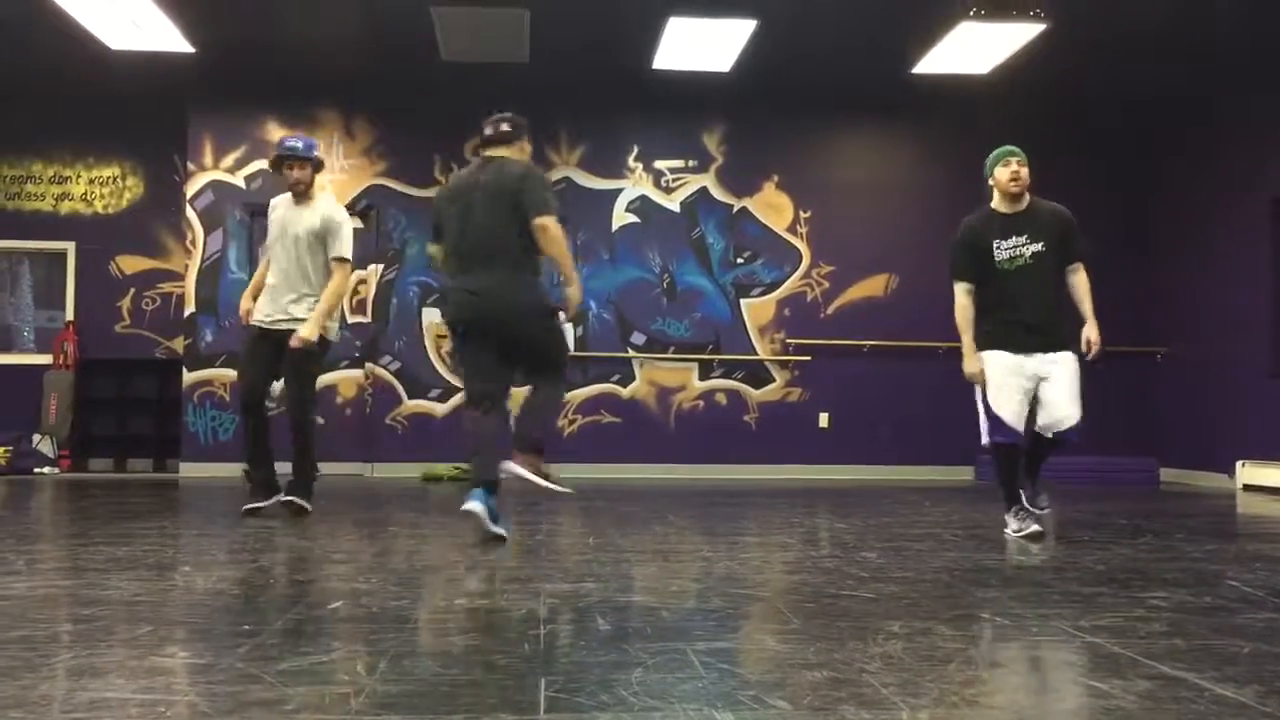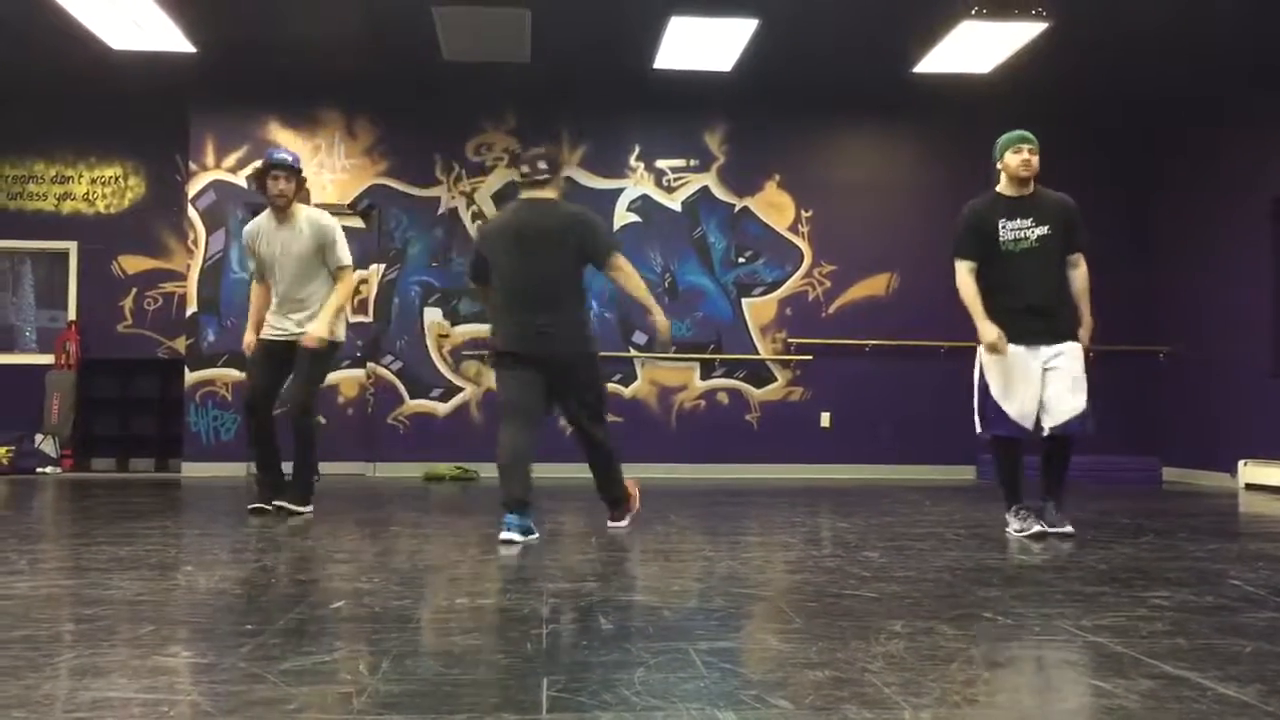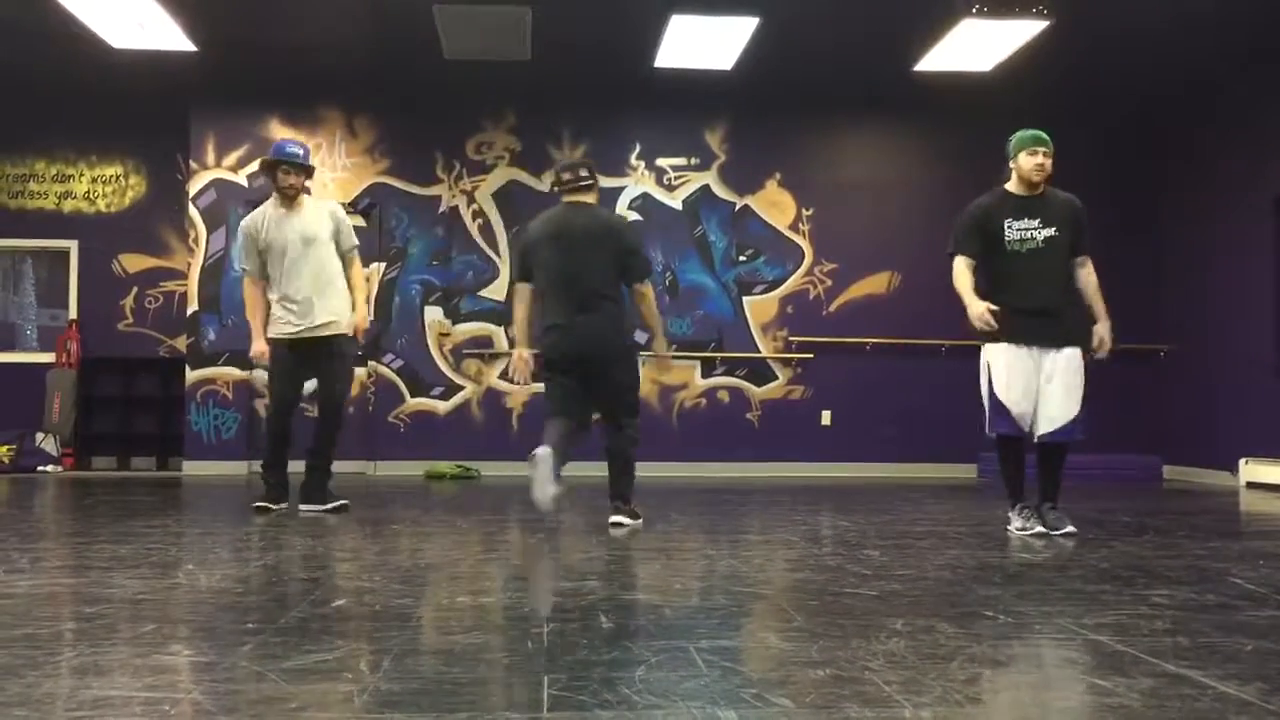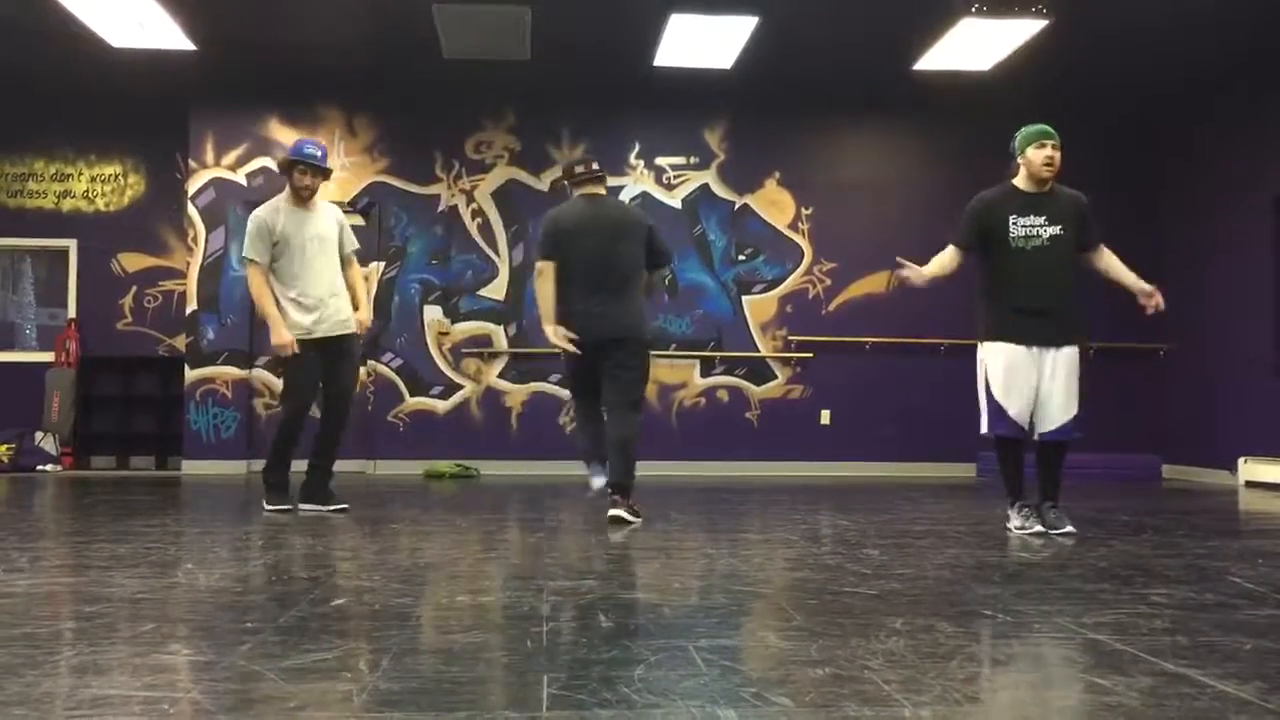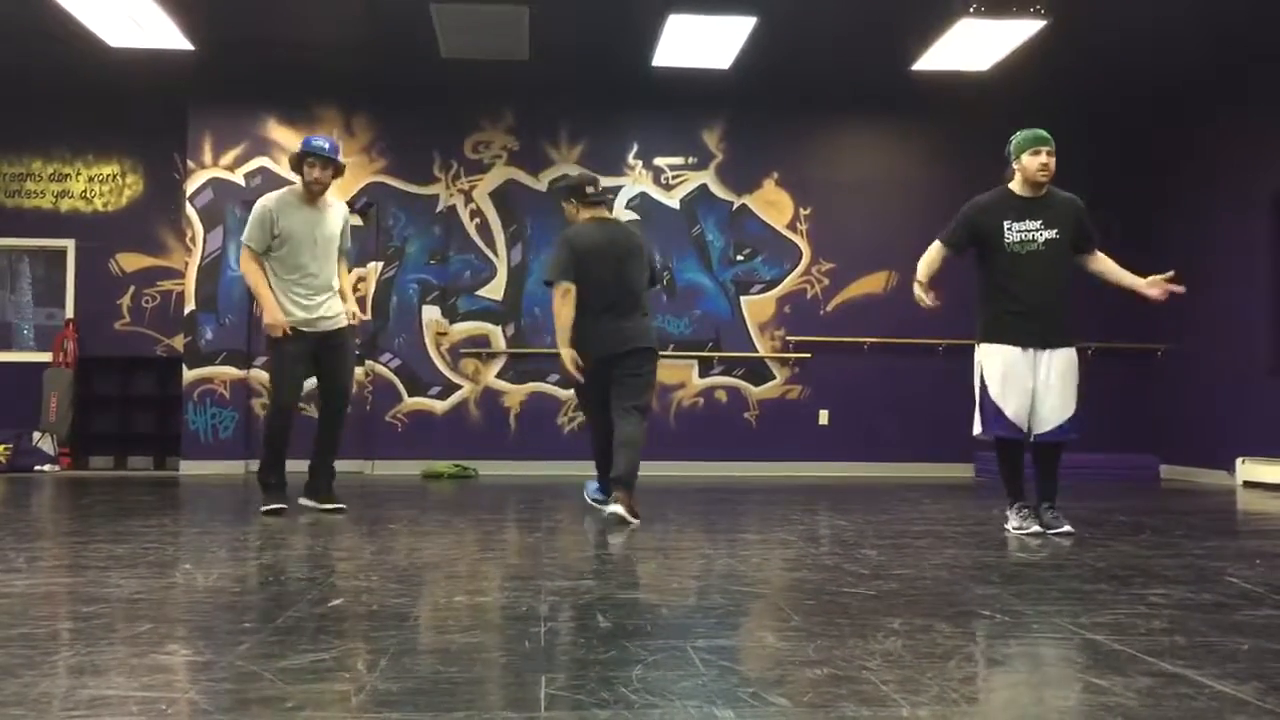
dt=0.2s
person 1, frame 1
left shoulder: (1057, 218)
right shoulder: (974, 229)
left elbow: (1075, 273)
right elbow: (964, 291)
left wrist: (1090, 321)
right wrist: (969, 350)
left hip: (1055, 344)
right hip: (1001, 347)
left knee: (1061, 422)
right knee: (1006, 429)
left ankle: (1029, 478)
right ankle: (1014, 511)
person 1, frame 2
left shoulder: (1061, 207)
right shoulder: (978, 212)
left elbow: (1076, 265)
right elbow: (965, 271)
left wrist: (1085, 320)
right wrist: (982, 322)
left hip: (1060, 334)
right hip: (1006, 337)
left knee: (1066, 420)
right knee: (1007, 424)
left ankle: (1052, 503)
right ankle: (1015, 509)
person 1, frame 3
left shoulder: (1068, 208)
right shoulder: (985, 210)
left elbow: (1081, 266)
right elbow: (963, 263)
left wrist: (1101, 318)
right wrist: (972, 300)
left hip: (1063, 337)
right hip: (1007, 336)
left knee: (1057, 426)
right knee: (1009, 423)
left ankle: (1049, 506)
right ankle: (1017, 508)
person 1, frame 4
left shoulder: (1074, 205)
right shoulder: (989, 205)
left elbow: (1096, 253)
right elbow: (957, 251)
left wrist: (1137, 286)
right wrist: (924, 274)
left hip: (1060, 335)
right hip: (1005, 335)
left knee: (1057, 423)
right knee: (1008, 422)
left ankle: (1050, 505)
right ankle: (1017, 506)
person 1, frame 5
left shoulder: (1069, 208)
right shoulder: (985, 208)
left elbow: (1092, 257)
right elbow: (943, 247)
left wrist: (1141, 284)
right wrist: (922, 277)
left hip: (1057, 340)
right hip: (1003, 339)
left knee: (1052, 425)
right knee: (1007, 424)
left ankle: (1049, 505)
right ankle: (1017, 506)
person 2, frame 1
left shoulder: (452, 186)
right shoulder: (525, 175)
left elbow: (439, 249)
right elbow: (546, 226)
right wrist: (572, 279)
left hip: (463, 304)
right hip: (517, 301)
left knee: (483, 400)
right knee: (551, 373)
left ankle: (482, 491)
right ankle: (527, 454)
person 2, frame 2
left shoulder: (492, 227)
right shoulder: (577, 220)
left elbow: (480, 286)
right elbow: (616, 264)
right wrist: (654, 309)
left hip: (513, 345)
right hip: (568, 342)
left knee: (516, 427)
right knee: (590, 424)
left ankle: (514, 516)
right ankle: (617, 504)
person 2, frame 3
left shoulder: (536, 229)
right shoulder: (615, 227)
left elbow: (523, 290)
right elbow: (641, 288)
left wrist: (521, 345)
right wrist: (658, 337)
left hip: (558, 341)
right hip: (609, 341)
left knee: (564, 417)
right knee: (619, 421)
left ankle: (548, 453)
right ankle: (621, 504)
person 2, frame 4
left shoulder: (556, 219)
right shoulder: (635, 219)
left elbow: (543, 271)
right elbow: (658, 268)
left wrist: (549, 322)
left hip: (578, 328)
right hip: (627, 328)
left knee: (586, 403)
right knee: (623, 410)
left ankle: (597, 468)
right ankle: (620, 496)
person 2, frame 5
left shoulder: (571, 239)
right shoulder: (635, 240)
left elbow: (565, 292)
right elbow: (649, 283)
left wrist: (564, 345)
left hip: (591, 345)
right hip: (637, 341)
left knee: (599, 418)
right knee: (631, 417)
left ankle: (605, 488)
right ankle: (620, 493)
person 3, frame 1
left shoulder: (332, 214)
right shoulder: (276, 207)
left elbow: (340, 275)
left wrist: (315, 322)
right wrist: (249, 295)
left hip: (307, 327)
right hip: (266, 321)
left knee: (299, 405)
right knee: (249, 398)
left ankle: (301, 490)
right ankle: (262, 485)
person 3, frame 2
left shoulder: (322, 225)
right shoulder: (253, 231)
left elbow: (345, 278)
left wrist: (324, 322)
right wrist: (252, 328)
left hip: (318, 335)
right hip: (274, 334)
left knee: (299, 406)
right knee: (255, 404)
left ankle: (300, 491)
right ankle: (270, 486)
person 3, frame 3
left shoulder: (330, 211)
right shoulder: (254, 224)
left elbow: (352, 261)
right elbow: (252, 283)
left wrist: (360, 306)
right wrist: (256, 336)
left hip: (336, 329)
right hip: (286, 334)
left knee: (333, 408)
right knee: (281, 410)
left ankle: (315, 488)
right ankle: (275, 487)
person 3, frame 4
left shoulder: (334, 215)
right shoulder: (265, 217)
right elbow: (256, 274)
left wrist: (363, 306)
right wrist: (276, 325)
left hip: (343, 330)
right hip: (299, 333)
left knee: (338, 409)
right knee: (296, 408)
left ankle: (316, 488)
right ankle: (276, 486)
person 3, frame 5
left shoulder: (339, 212)
right shoulder: (271, 206)
right elbow: (249, 258)
left wrist: (349, 300)
right wrist: (269, 304)
left hip: (335, 324)
right hip: (289, 325)
left knee: (336, 403)
right knee: (283, 403)
left ankle: (319, 487)
right ankle: (273, 488)
